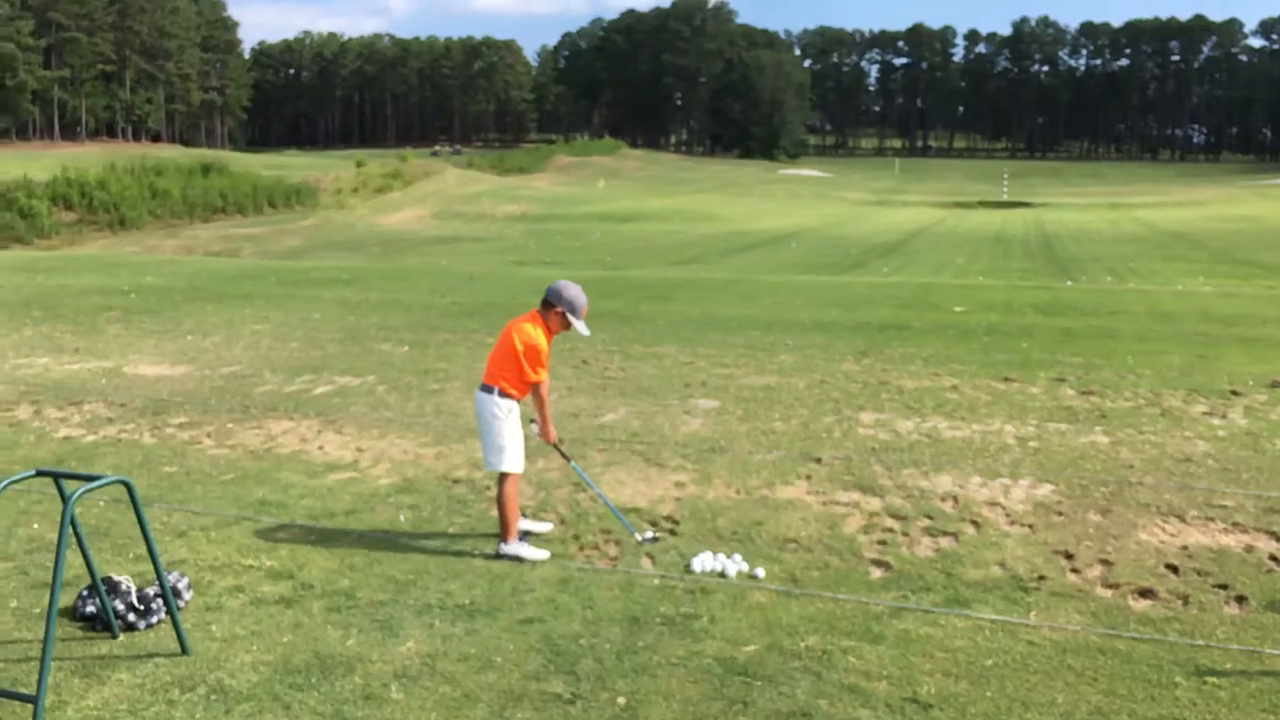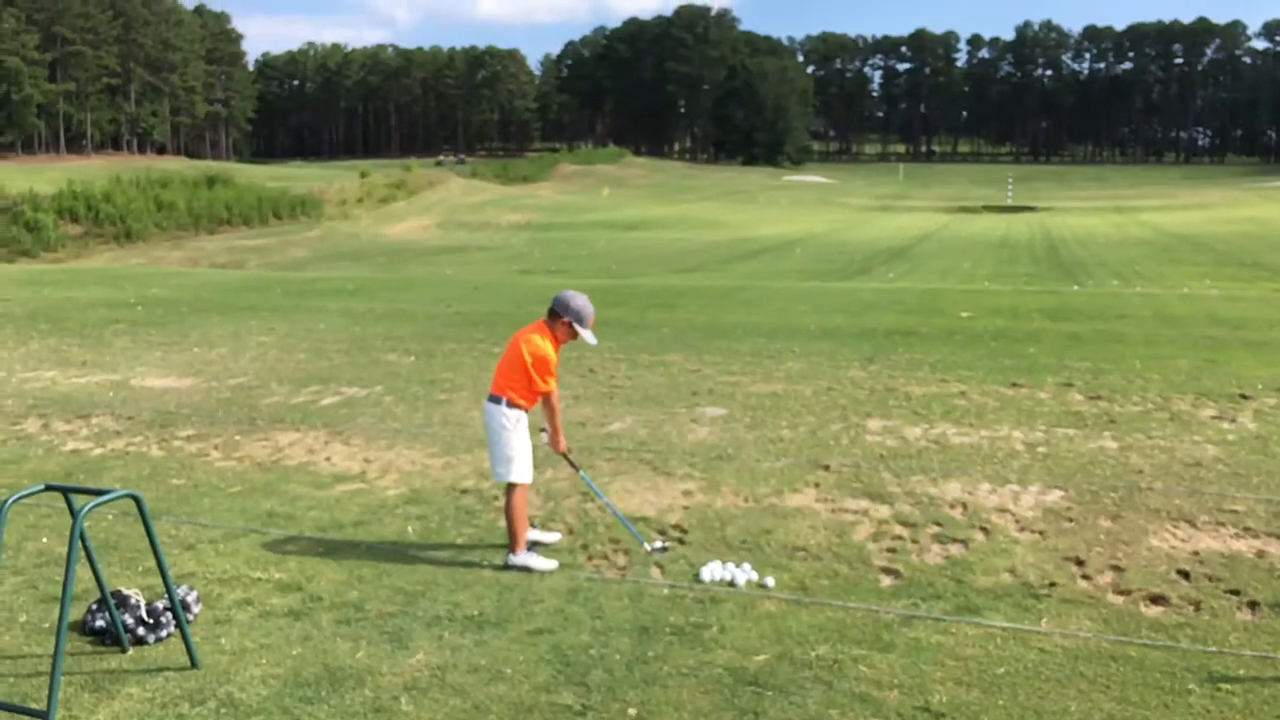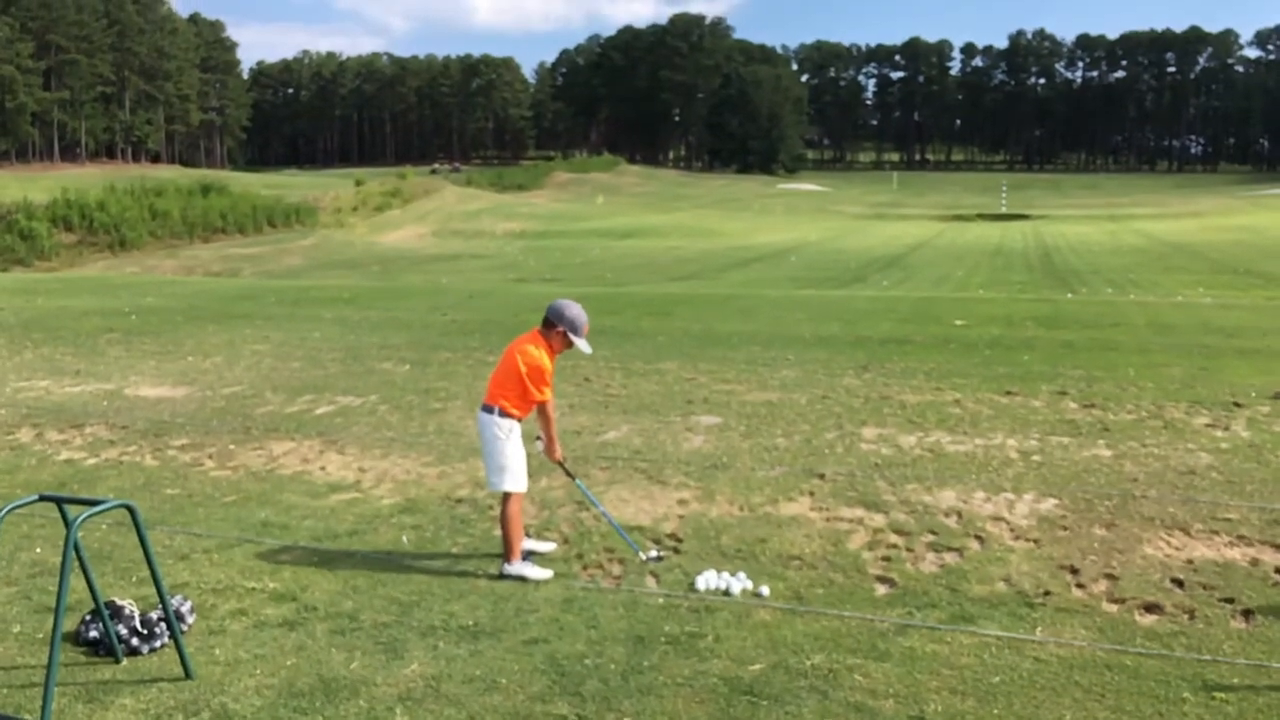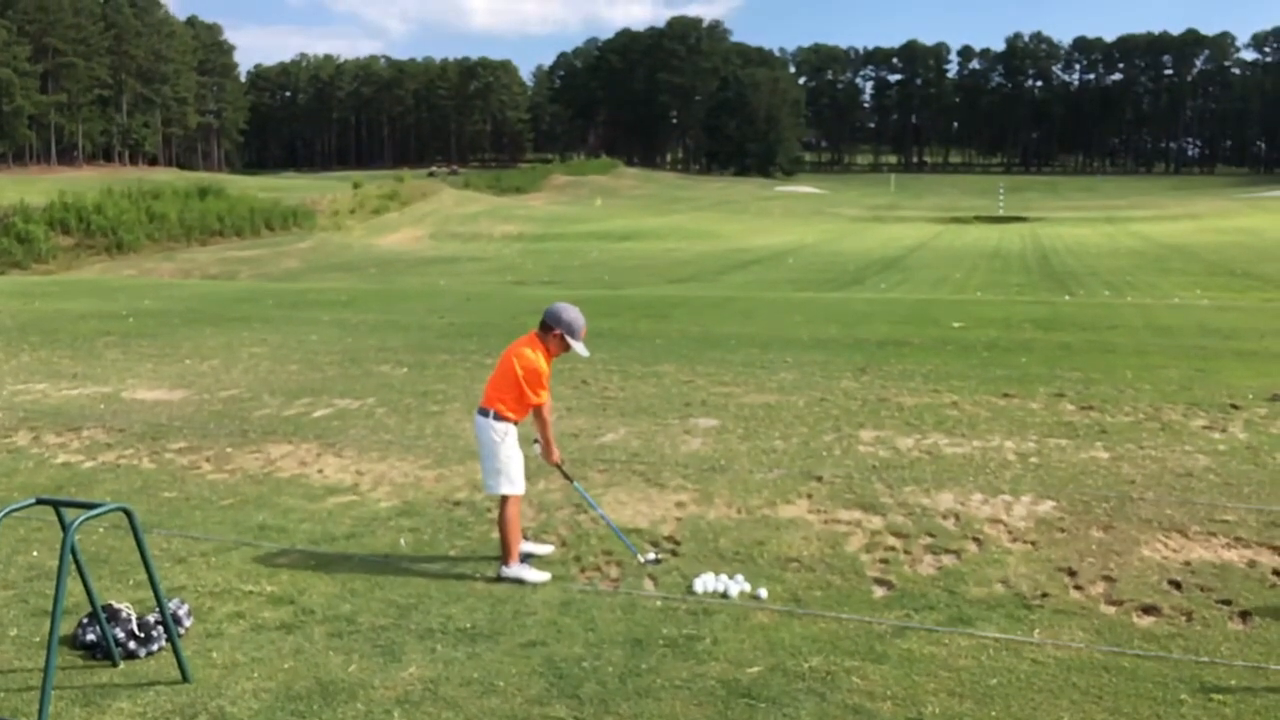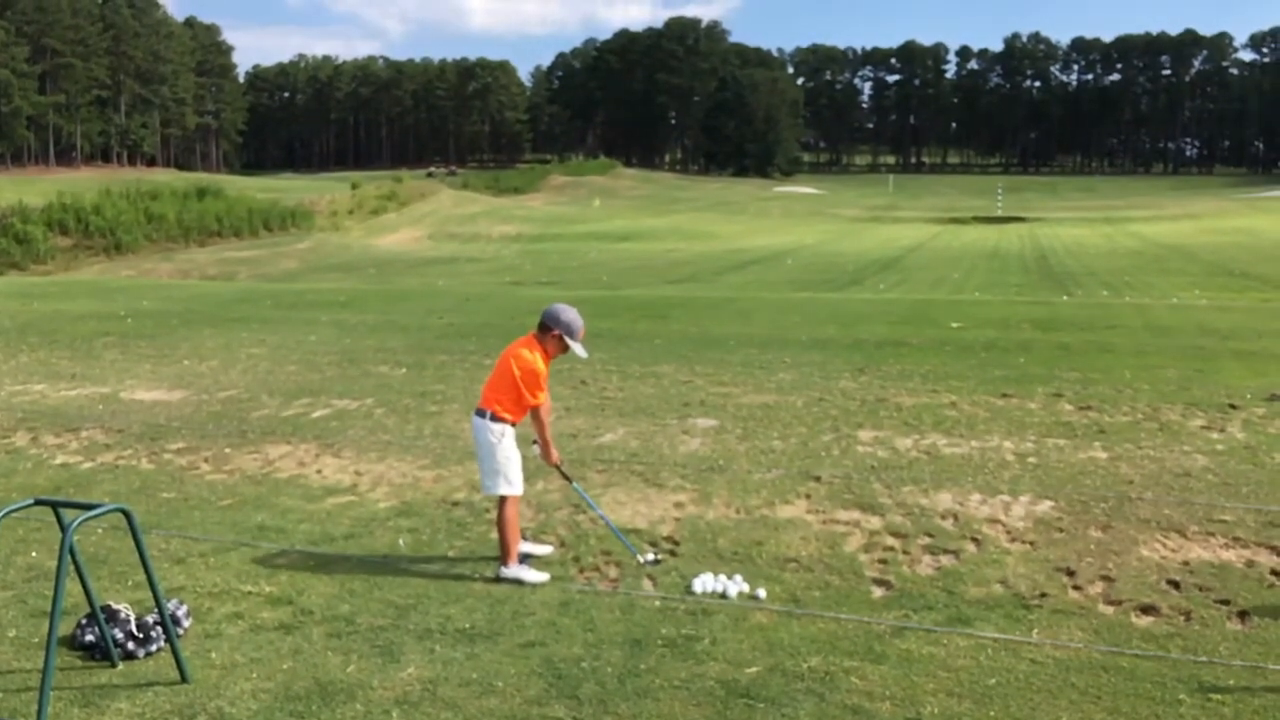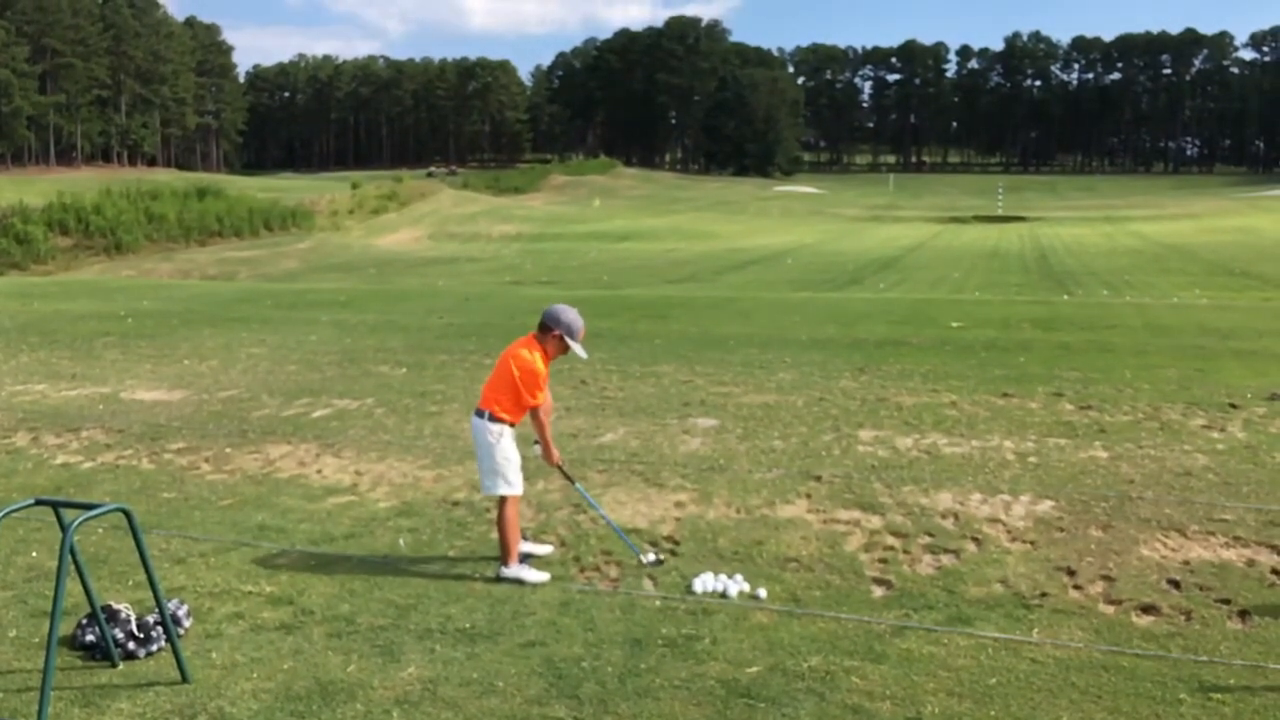
dt=0.4s
person 1, frame 1
left shoulder: (532, 324)
right shoulder: (533, 337)
left elbow: (540, 380)
right elbow: (538, 388)
left wrist: (543, 420)
right wrist: (547, 425)
left hip: (501, 399)
right hip: (499, 401)
left knee: (513, 466)
right knee: (510, 471)
left ankle: (514, 520)
right ankle: (510, 541)
person 1, frame 2
left shoulder: (538, 334)
right shoulder: (542, 347)
left elbow: (547, 391)
right elbow: (549, 398)
left wrist: (552, 429)
right wrist: (557, 435)
left hip: (508, 408)
right hip: (507, 411)
left knee: (521, 476)
right knee: (518, 481)
left ankle: (523, 530)
right ankle: (518, 552)
person 1, frame 3
left shoulder: (535, 343)
right shoulder: (537, 357)
left elbow: (544, 400)
right elbow: (544, 407)
left wrist: (548, 439)
right wrist: (553, 444)
left hip: (502, 418)
right hip: (502, 421)
left knee: (517, 486)
right knee: (513, 491)
left ankle: (519, 540)
right ankle: (513, 562)
person 1, frame 4
left shoulder: (533, 347)
right shoulder: (533, 359)
left elbow: (543, 401)
right elbow: (540, 410)
left wrist: (546, 442)
right wrist: (549, 447)
left hip: (499, 421)
right hip: (498, 424)
left knee: (514, 488)
right knee: (511, 493)
left ankle: (516, 542)
right ankle: (511, 564)
person 1, frame 5
left shoulder: (533, 348)
right shoulder: (531, 360)
left elbow: (544, 399)
right elbow: (538, 411)
left wrist: (545, 442)
right wrist: (548, 448)
left hip: (498, 422)
right hip: (495, 425)
left knee: (513, 488)
right knee: (509, 494)
left ankle: (515, 542)
right ankle: (510, 565)
person 1, frame 6
left shoulder: (535, 349)
right shoulder: (530, 360)
left elbow: (545, 397)
right elbow: (537, 411)
left wrist: (546, 442)
right wrist: (549, 448)
left hip: (498, 423)
right hip: (494, 426)
left knee: (513, 488)
right knee: (509, 494)
left ankle: (516, 542)
right ankle: (510, 564)
